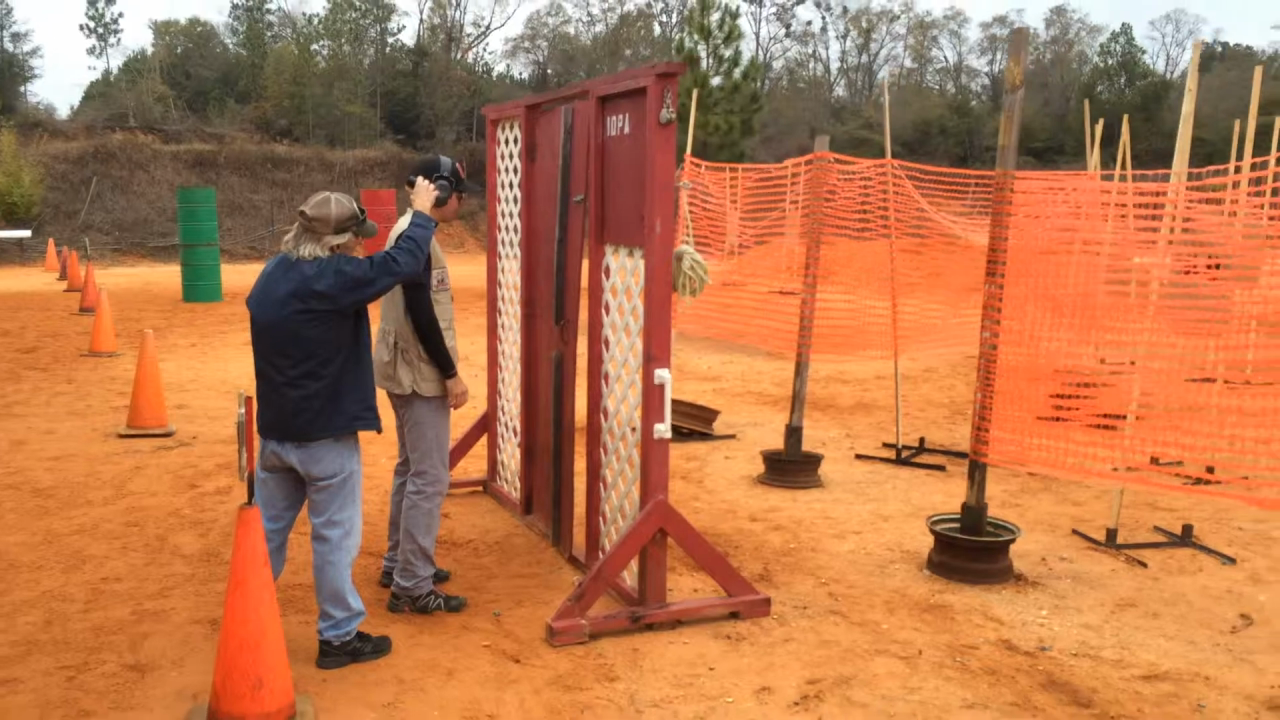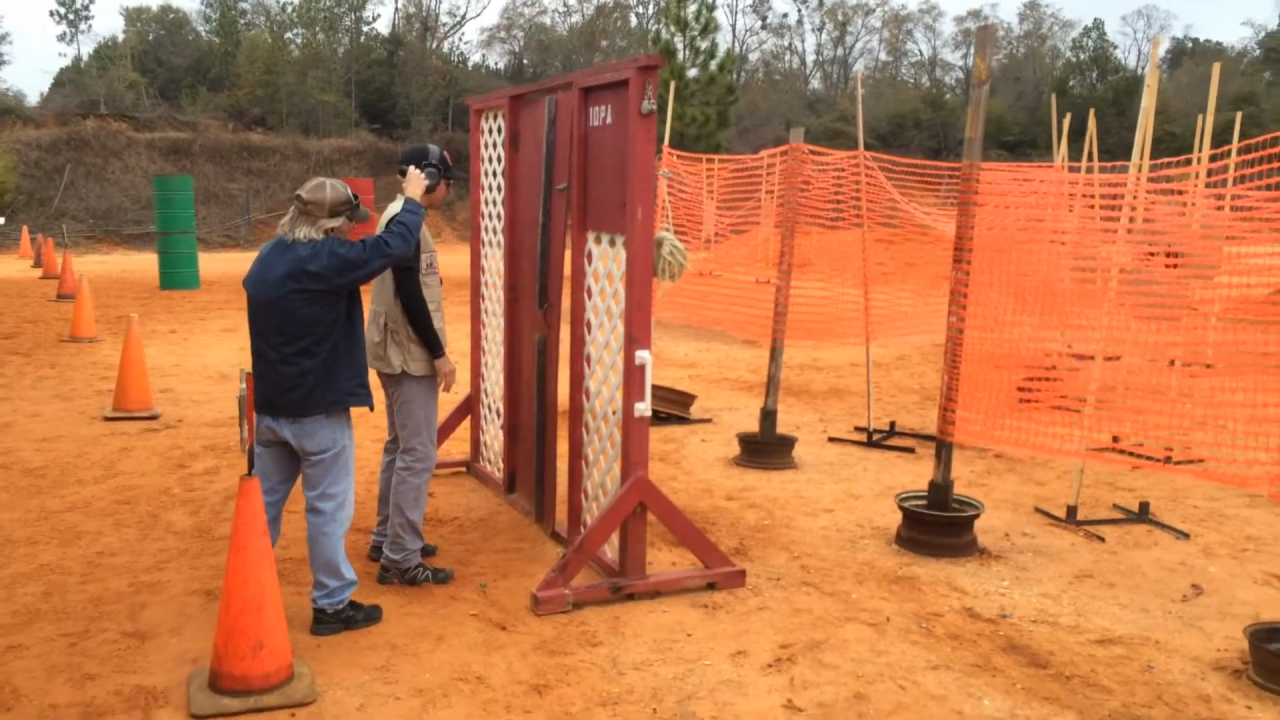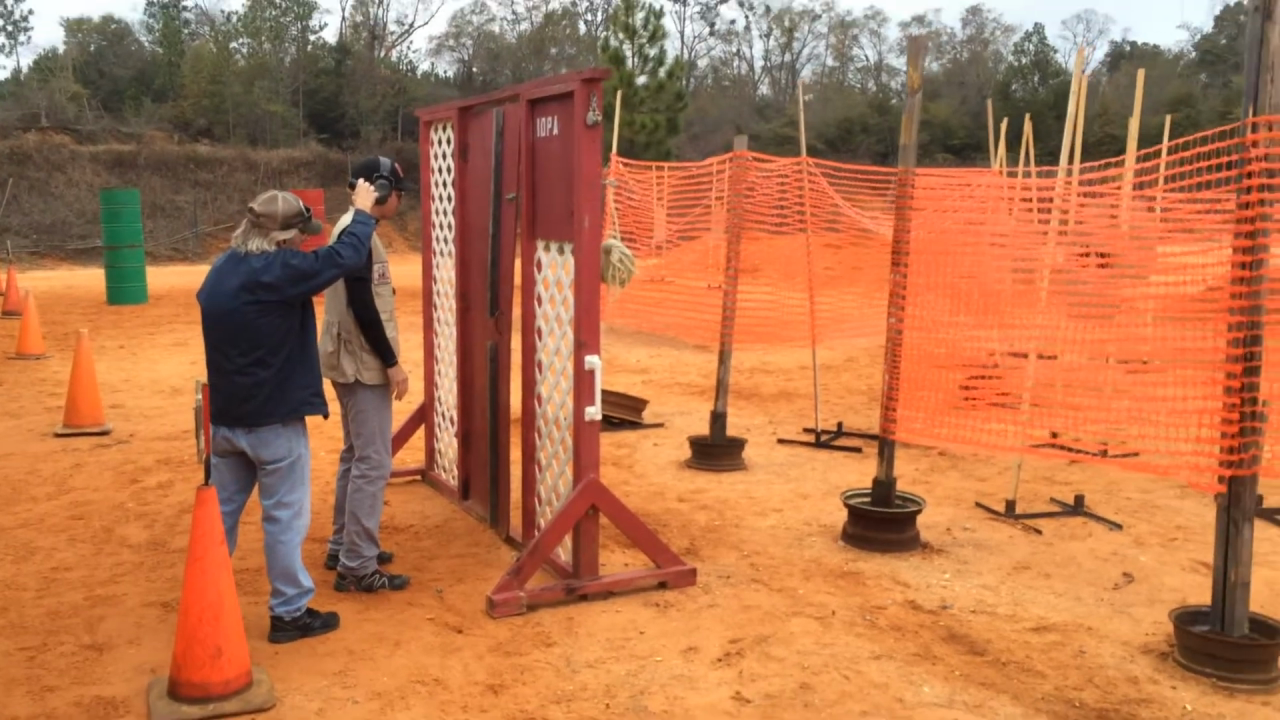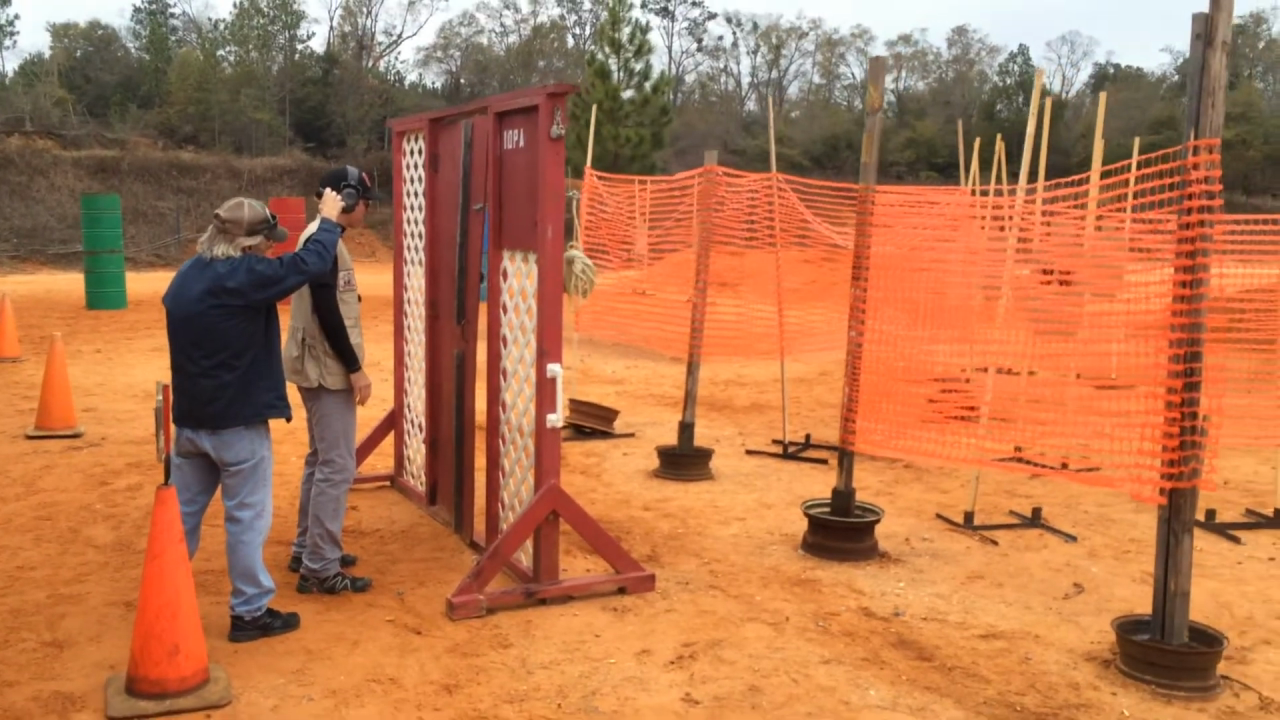
dt=0.5s
person 1, frame 1
left shoulder: (271, 274)
right shoulder: (334, 278)
right elbow: (402, 262)
right wrist: (421, 213)
left hip: (275, 429)
right hip: (325, 434)
left knee: (267, 530)
right knee: (335, 537)
right ankle: (339, 637)
person 1, frame 2
left shoulder: (267, 257)
right shoulder: (328, 259)
right elbow: (394, 245)
right wrist: (412, 200)
left hip: (270, 406)
right hip: (319, 409)
left knee: (263, 503)
right knee: (328, 509)
right ankle: (332, 605)
person 1, frame 3
left shoulder: (220, 270)
right shoulder: (281, 271)
right elbow: (346, 255)
right wrist: (362, 212)
left hip: (225, 416)
right hip: (275, 419)
left knee: (220, 512)
right knee: (285, 517)
right ankle: (290, 612)
person 1, frame 4
left shoulder: (186, 275)
right shoulder: (245, 276)
right elbow: (311, 262)
right wrist: (329, 220)
left hip: (190, 418)
right hip: (238, 422)
left knee: (182, 513)
right knee: (246, 518)
right ankle: (250, 613)
person 2, frame 1
left shoulder: (410, 232)
right shoulder: (413, 235)
right elbow: (419, 312)
left wrist: (442, 370)
right wrist: (450, 373)
left hip: (411, 372)
right hip: (420, 374)
left knee: (412, 470)
right knee: (430, 478)
left ankle: (399, 565)
right ankle: (411, 587)
person 2, frame 2
left shoulder: (400, 217)
right elbow: (409, 294)
left wrist: (432, 351)
right wrist: (439, 353)
left hip: (400, 353)
right hip: (410, 355)
left knee: (401, 448)
right knee: (418, 454)
left ankle: (387, 539)
right ankle: (400, 559)
person 2, frame 3
left shoulder: (354, 229)
right elbow: (361, 304)
left wrist: (384, 361)
right wrist: (392, 363)
left hip: (355, 363)
right hip: (363, 365)
left knee: (357, 456)
right knee: (373, 462)
left ankle: (344, 547)
right ankle: (357, 566)
person 2, frame 4
left shoulder: (320, 238)
right elbow: (326, 311)
left wrist: (347, 366)
right wrist: (354, 368)
left hip: (320, 368)
right hip: (328, 369)
left knee: (321, 461)
right knee: (337, 466)
left ankle: (307, 550)
right ankle: (319, 568)
